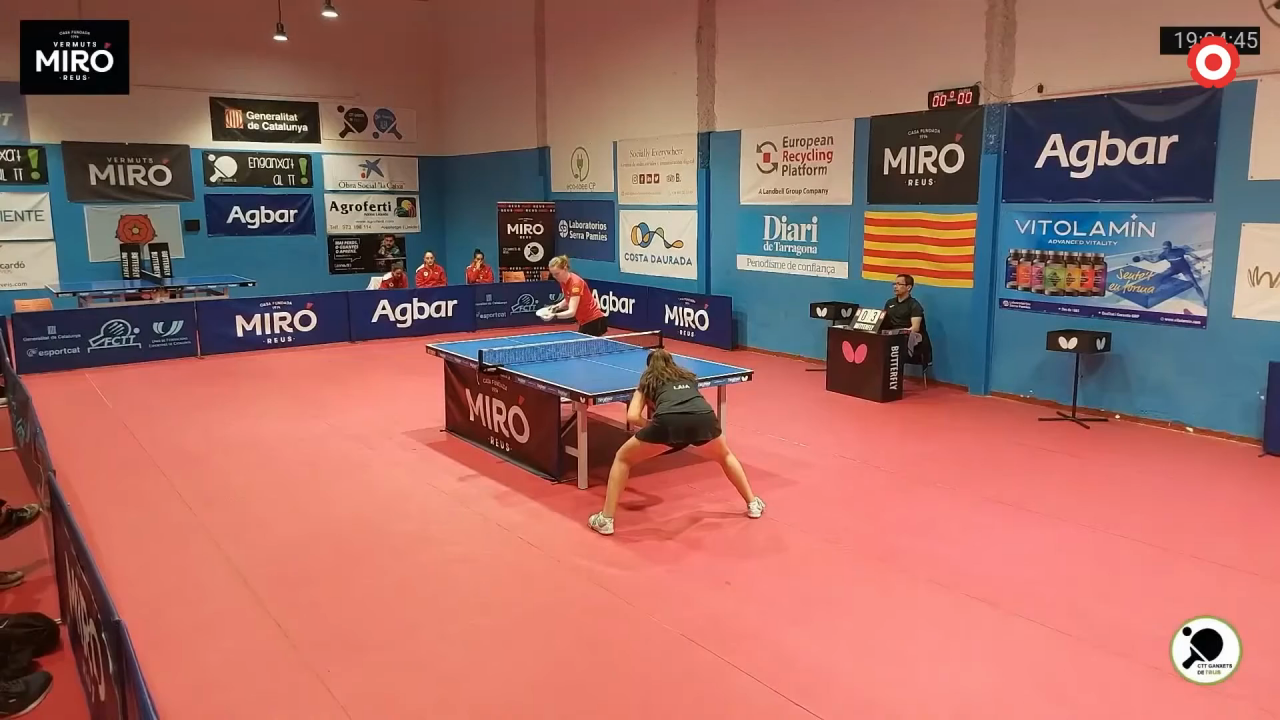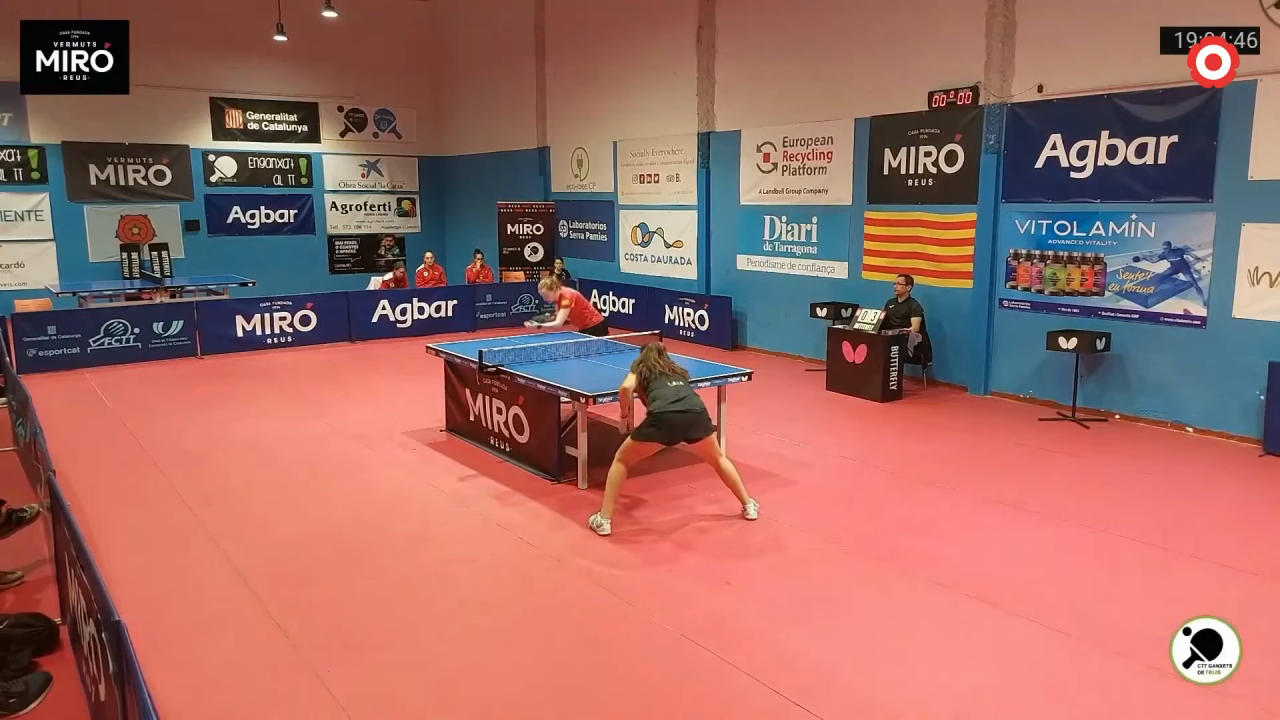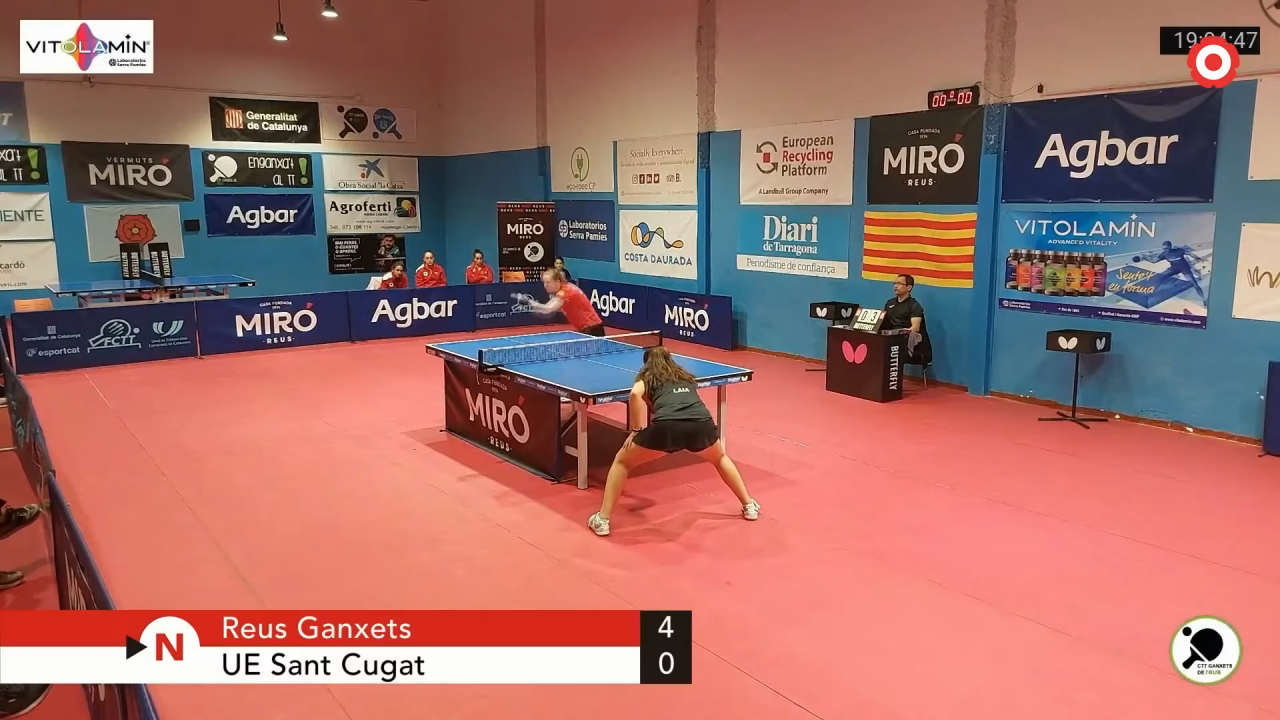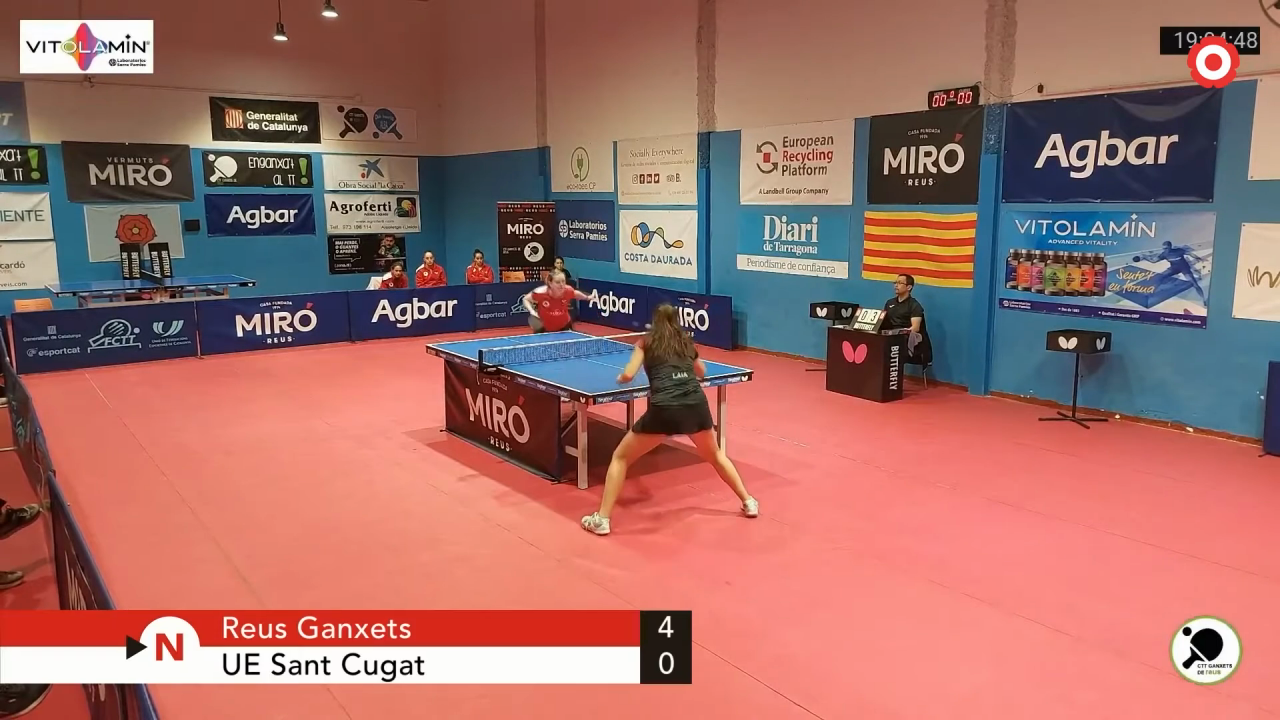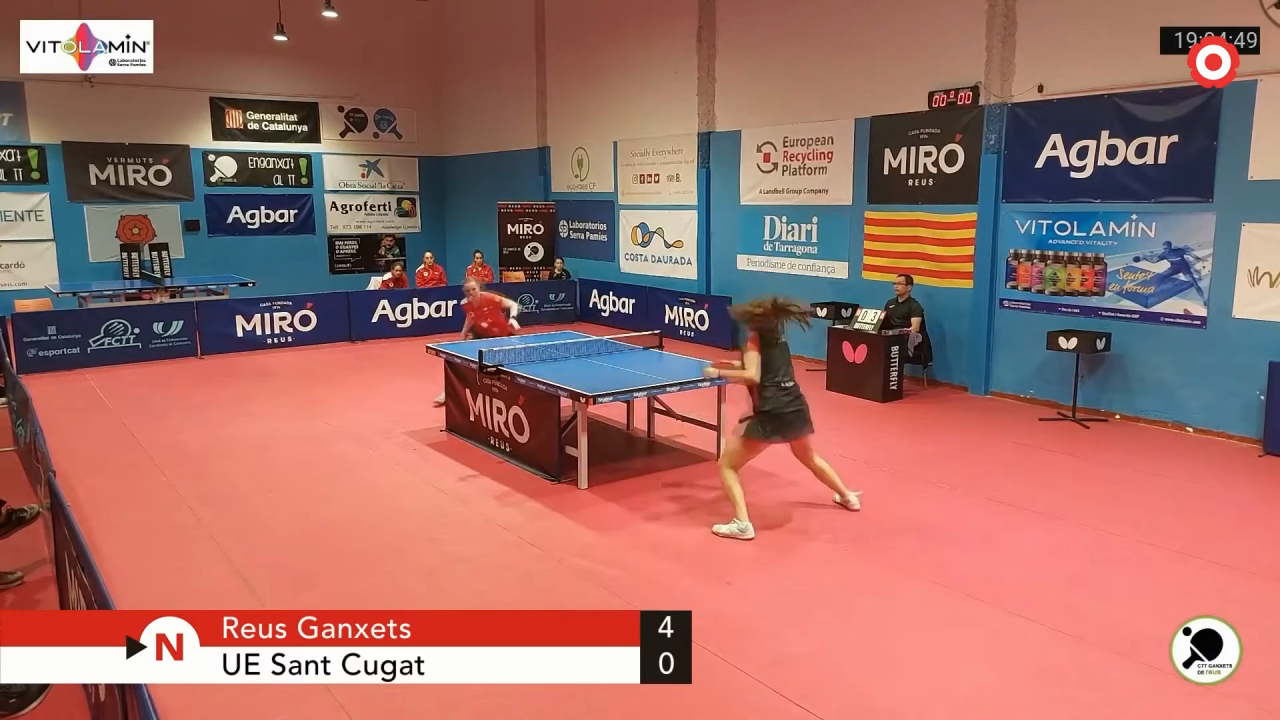
dt=1s
person 1, frame 1
left shoulder: (648, 380)
right shoulder: (687, 376)
left elbow: (632, 417)
left wrist: (652, 427)
left hip: (669, 420)
right hip: (703, 417)
left knee: (622, 459)
right knee: (725, 456)
left ankle: (606, 519)
right ankle: (752, 504)
person 1, frame 2
left shoulder: (640, 368)
right shoulder: (678, 371)
left elbow: (626, 387)
left wrist: (625, 416)
left hip: (663, 417)
right hip: (697, 414)
left knee: (622, 460)
right knee: (717, 459)
left ankle: (604, 520)
right ankle: (748, 505)
person 1, frame 3
left shoulder: (647, 376)
right shoulder: (685, 376)
left elbow: (635, 394)
left wrist: (637, 430)
left hip: (667, 426)
right hip: (701, 423)
left knee: (622, 461)
right knee: (720, 458)
left ankle: (603, 520)
right ankle: (749, 505)
person 1, frame 4
left shoulder: (648, 343)
right shoulder: (686, 344)
left elbow: (627, 375)
right elbow: (699, 373)
left wrist: (620, 378)
left hip: (663, 410)
right hip: (697, 407)
left knee: (620, 458)
right knee: (714, 454)
left ankle: (602, 519)
right ankle: (748, 502)
person 1, frame 5
left shoulder: (755, 339)
right shoulder: (779, 342)
left elbow: (752, 376)
left wrist: (719, 372)
right wrist: (739, 367)
left hip: (771, 416)
right hip: (798, 411)
left knee: (727, 465)
right knee: (809, 458)
left ankle: (742, 523)
right ankle: (848, 497)
